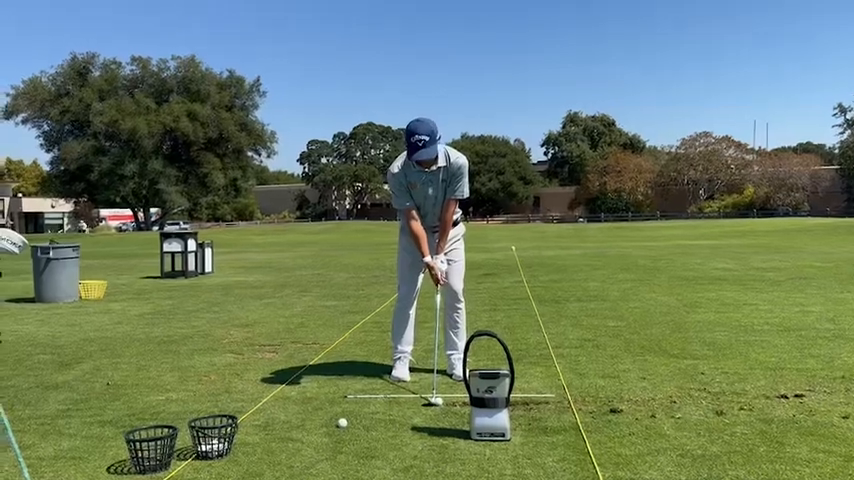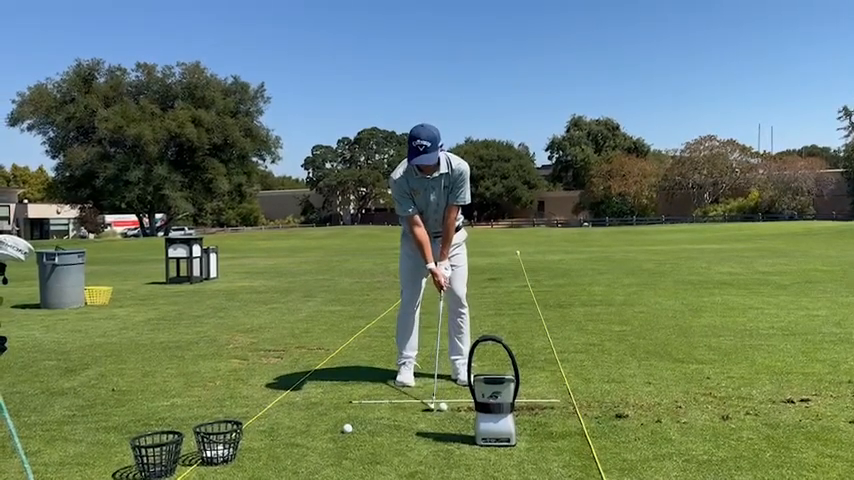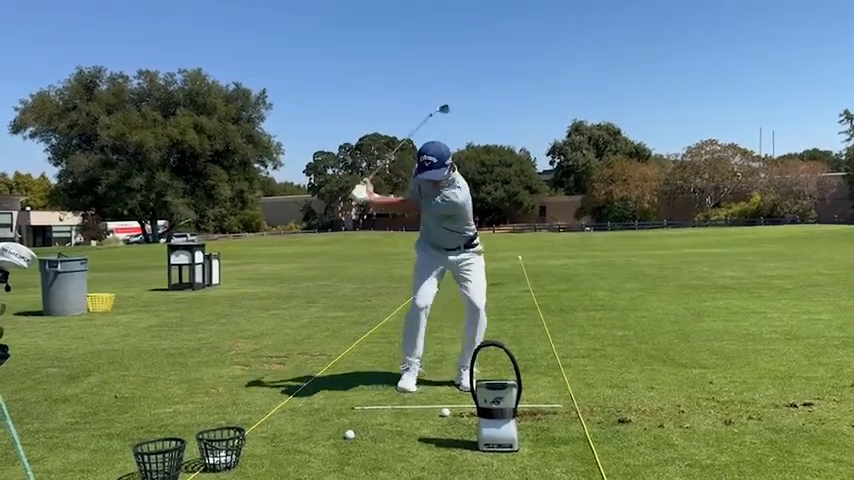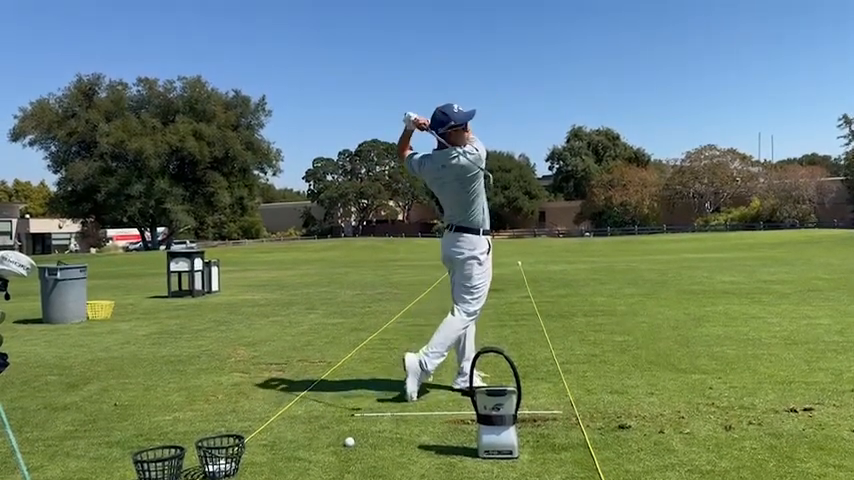
dt=1s
person 1, frame 1
left shoulder: (457, 162)
right shoulder: (397, 171)
left elbow: (449, 211)
right elbow: (412, 218)
left wrist: (440, 253)
right wrist: (427, 258)
left hip: (449, 232)
right hip: (413, 234)
left knee: (455, 294)
right knee: (406, 295)
left ankle: (456, 359)
right ankle: (401, 359)
person 1, frame 2
left shoulder: (458, 169)
right shoulder: (399, 178)
left elbow: (451, 217)
right elbow: (415, 224)
left wrist: (443, 259)
right wrist: (431, 265)
left hip: (451, 238)
right hip: (415, 240)
left knee: (458, 300)
right knee: (410, 301)
left ankle: (460, 365)
right ankle: (406, 364)
person 1, frame 3
left shoulder: (456, 195)
right shoulder: (427, 174)
left elbow: (413, 204)
right elbow: (414, 197)
left wrist: (376, 200)
right wrist: (378, 198)
left hip: (466, 252)
right hip: (431, 249)
left knee: (476, 308)
right knee: (420, 304)
left ankle: (465, 371)
right ankle: (410, 370)
person 1, frame 4
left shoulder: (427, 164)
right shoulder: (473, 157)
left elbow: (402, 154)
right elbow: (471, 139)
left wrist: (409, 127)
right wrist: (435, 127)
left hip: (452, 240)
right hip: (474, 243)
left knee: (464, 308)
right knee: (466, 310)
left ankle: (466, 376)
right ankle: (423, 363)
